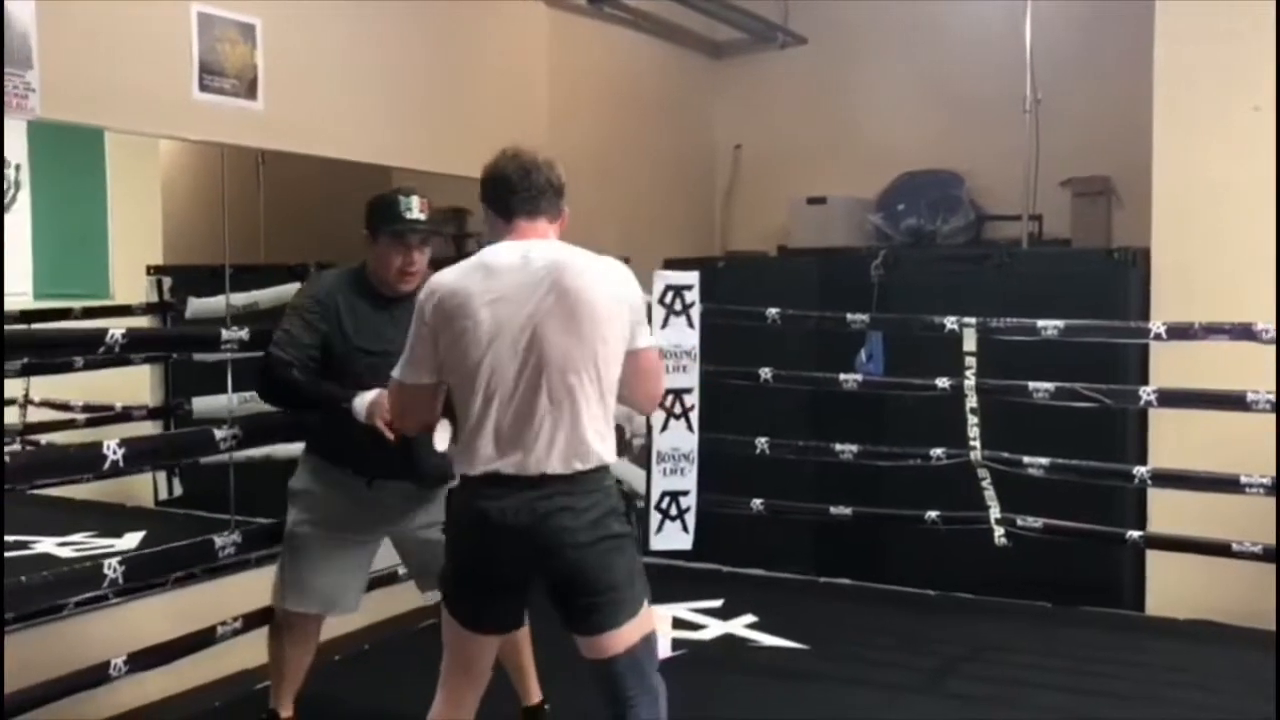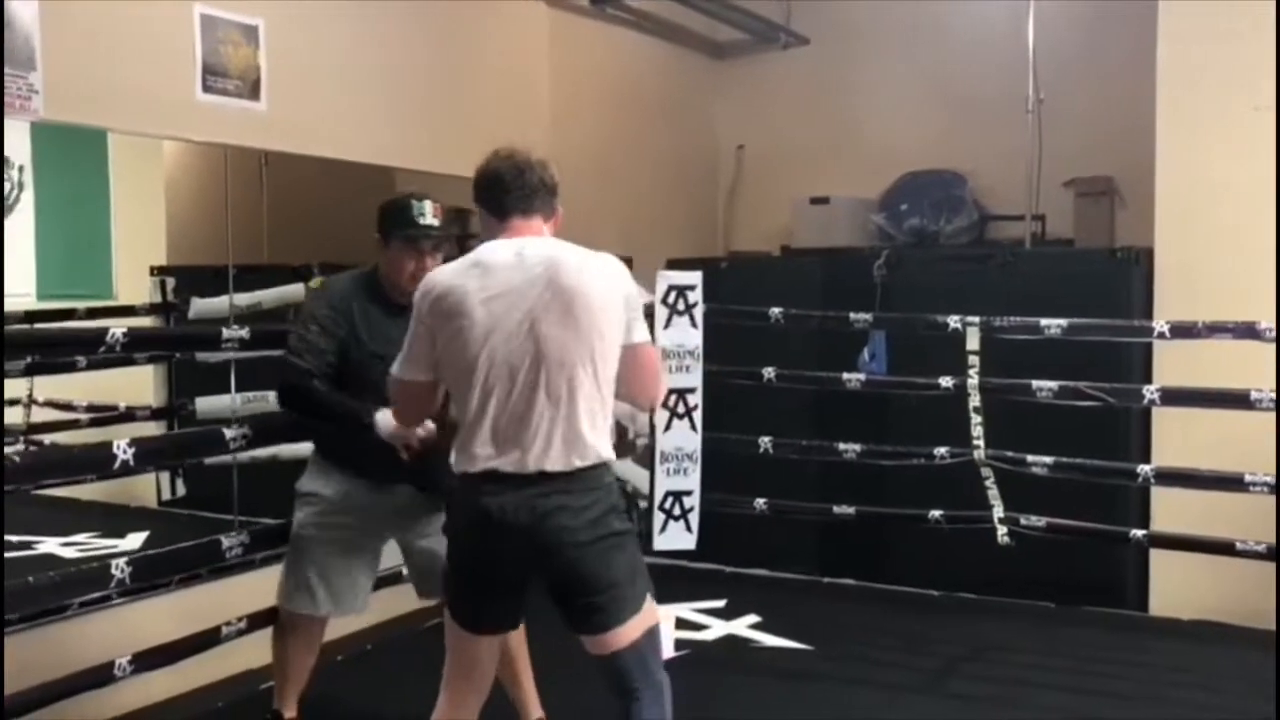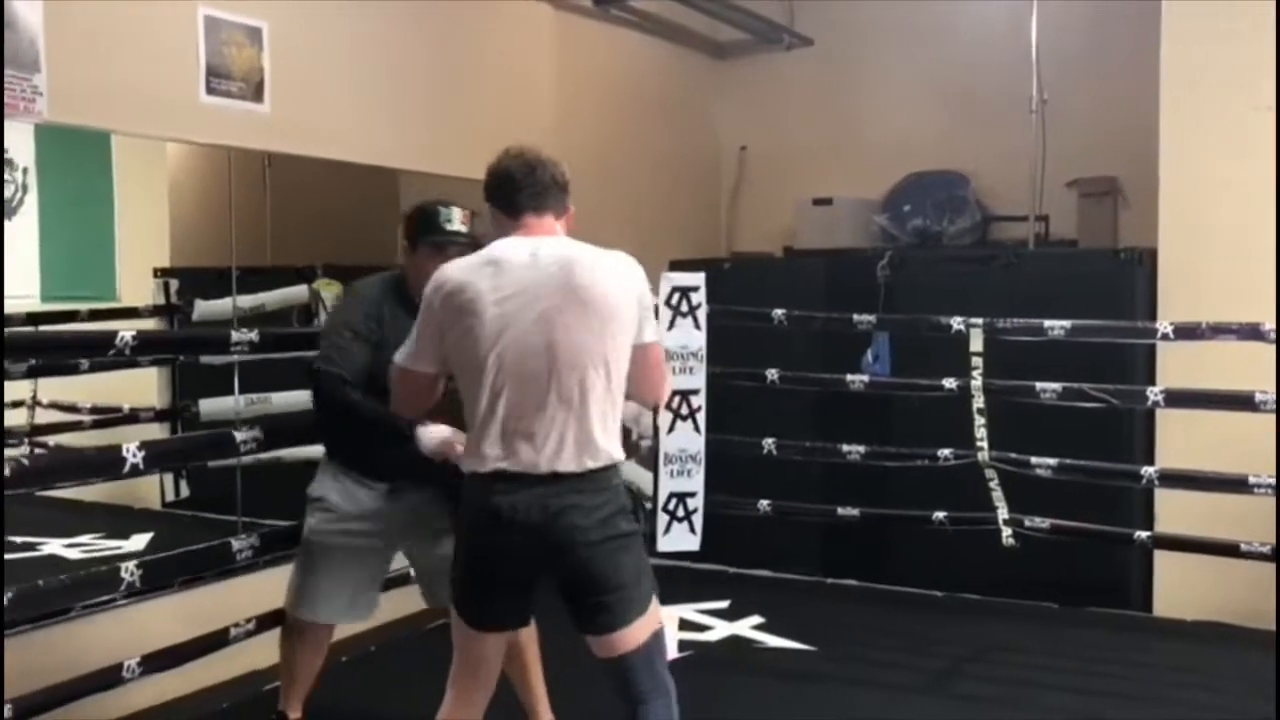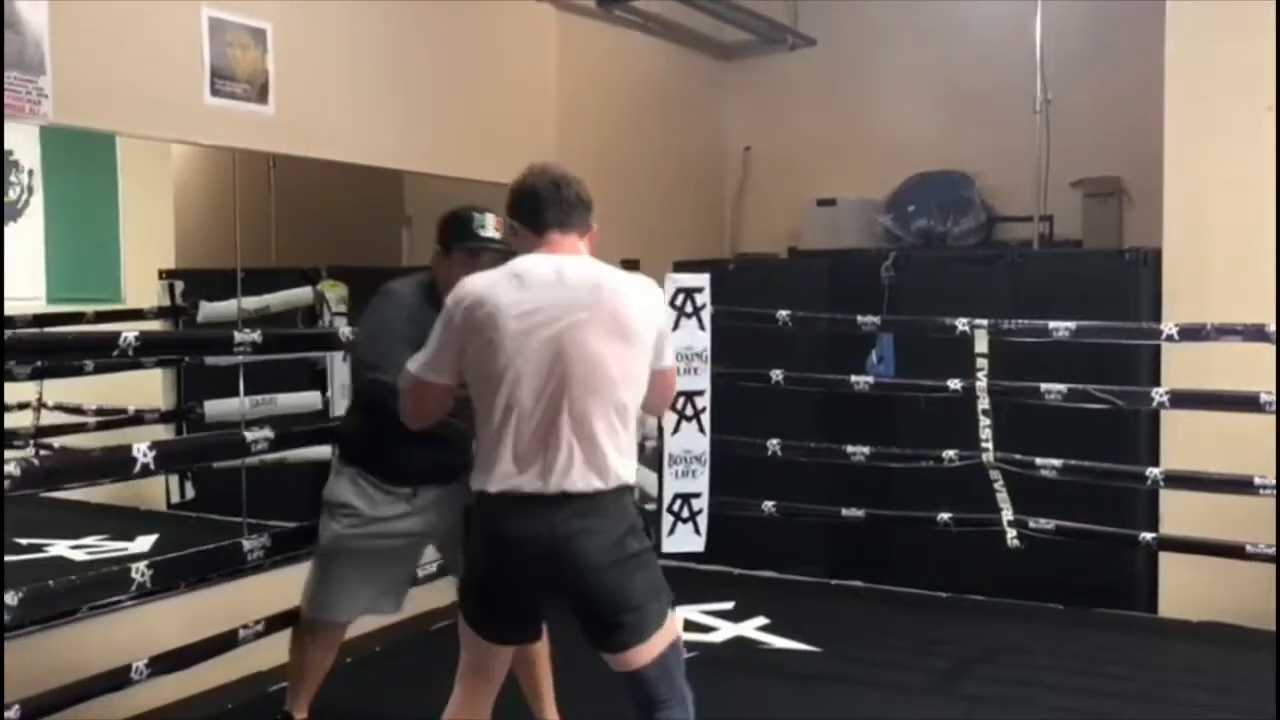
dt=0.1s
person 1, frame 1
left shoulder: (446, 290)
right shoulder: (611, 278)
left elbow: (408, 419)
right elbow: (648, 397)
left hip: (487, 509)
right hip: (582, 504)
person 1, frame 2
left shoulder: (443, 288)
right shoulder: (606, 274)
left elbow: (408, 413)
right elbow: (648, 393)
left hip: (486, 507)
right hip: (581, 503)
person 1, frame 3
left shoulder: (454, 282)
right shoulder: (619, 274)
left elbow: (408, 402)
right elbow: (653, 391)
left hip: (495, 507)
right hip: (589, 504)
person 1, frame 4
left shoulder: (475, 296)
right shoulder: (640, 296)
left elbow: (416, 412)
right elbow: (660, 400)
left hip: (505, 523)
right hip: (601, 524)
person 2, frame 1
right shoulder: (326, 295)
right elbow: (275, 379)
right wrist: (356, 404)
left hip: (430, 478)
right hip: (336, 479)
right knee: (298, 605)
person 2, frame 2
right shoulder: (339, 299)
right elbow: (295, 389)
right wrist: (377, 421)
left hip: (438, 484)
right hip: (344, 482)
right knee: (302, 608)
person 2, frame 3
right shoulder: (366, 301)
right elbow: (330, 398)
right wrist: (419, 435)
left hip: (442, 484)
right hip: (356, 485)
right knee: (311, 612)
person 2, frame 4
right shoulder: (399, 303)
right elbow: (381, 400)
right wrist: (477, 436)
left hip: (460, 483)
right hip: (374, 487)
right knee: (324, 612)
